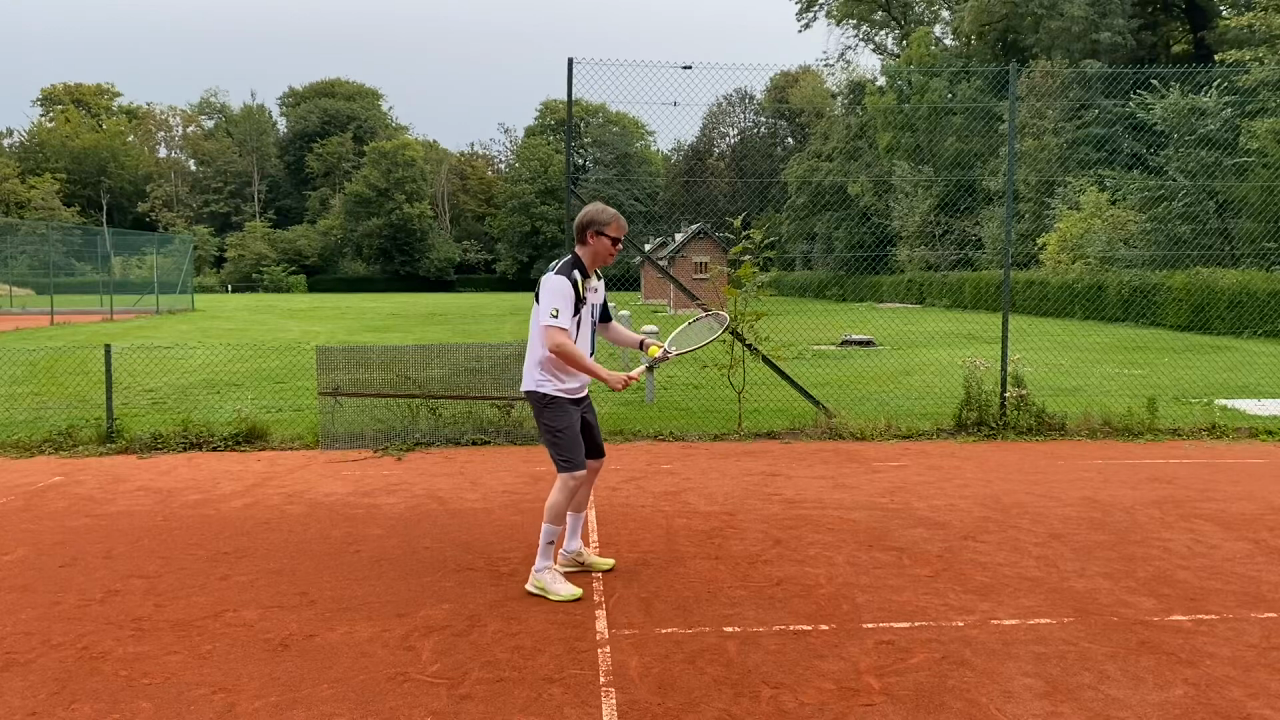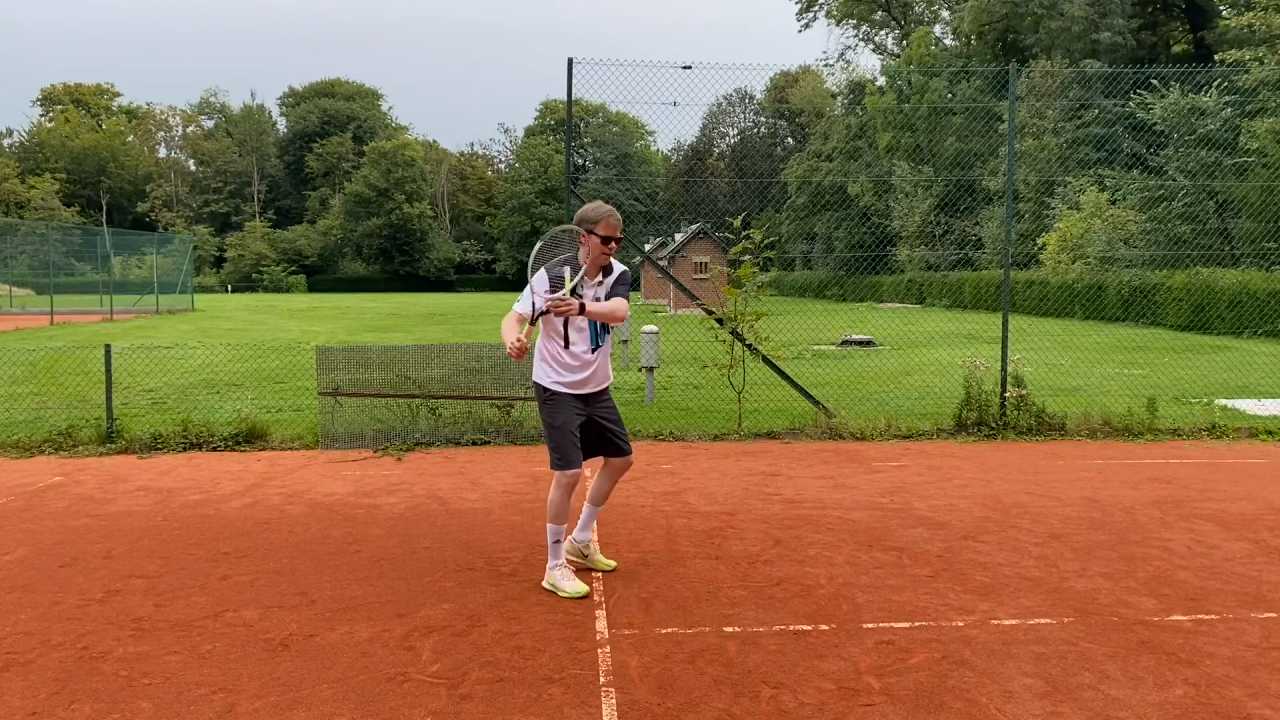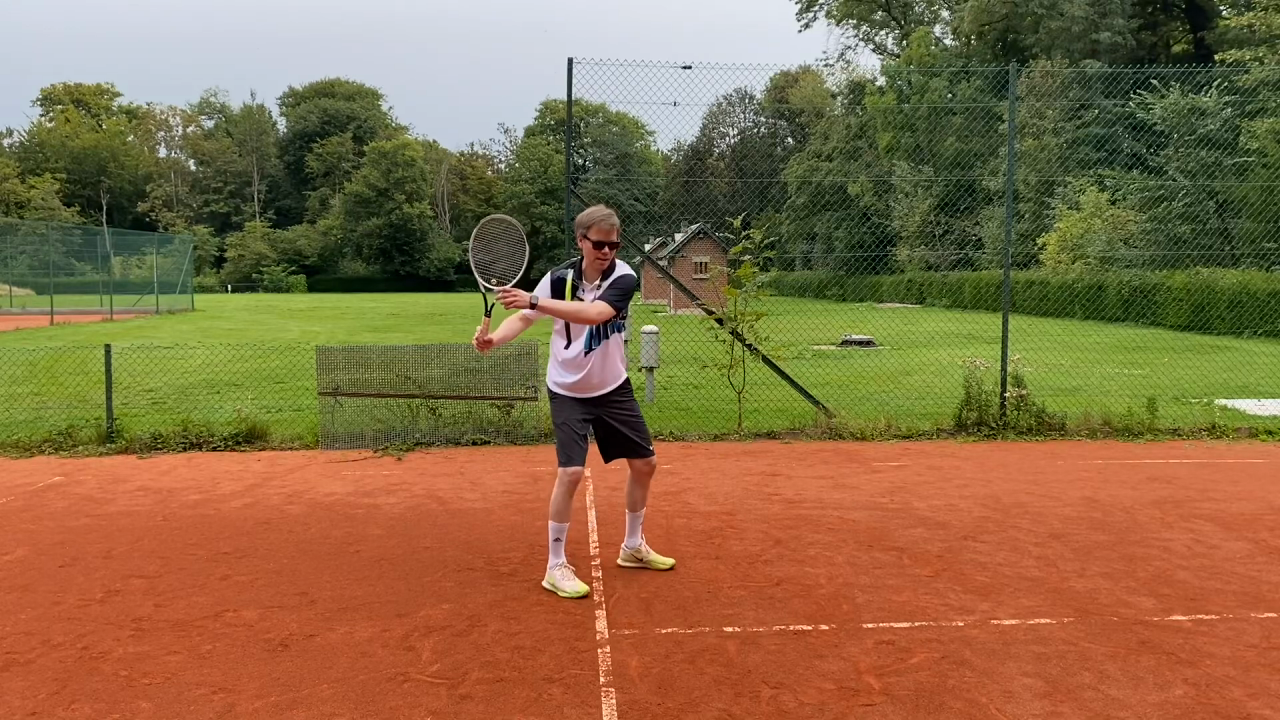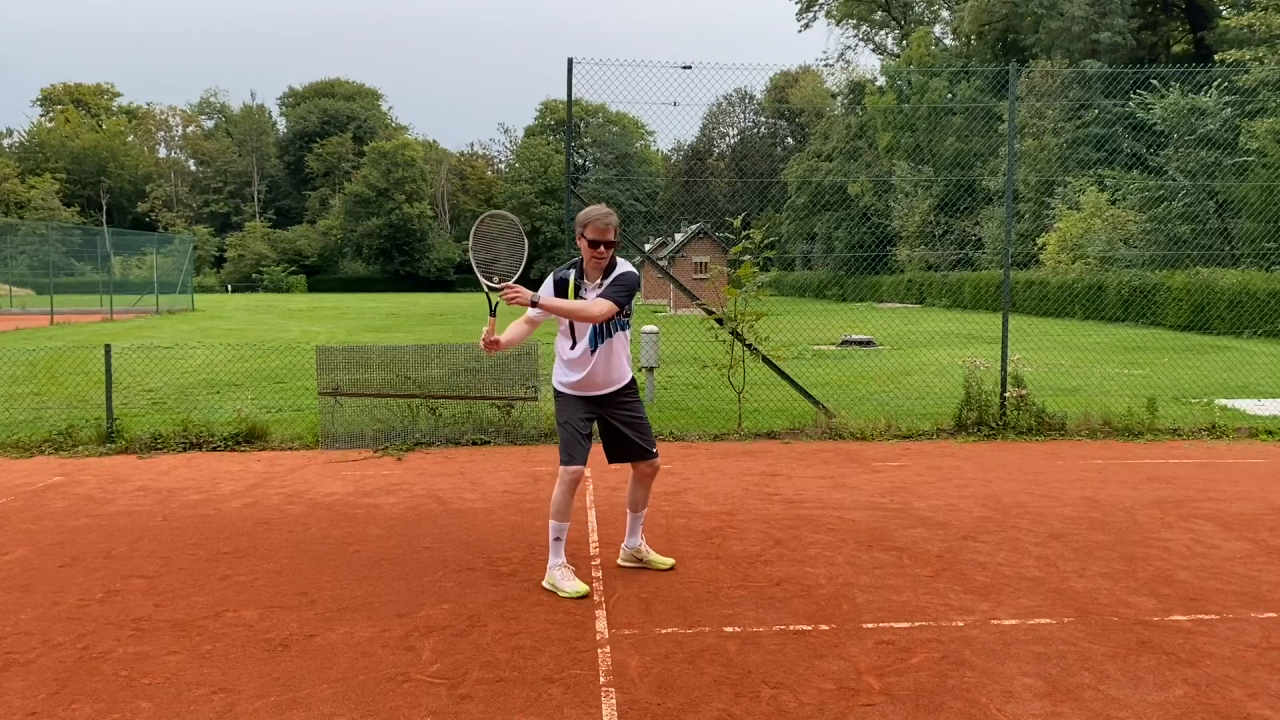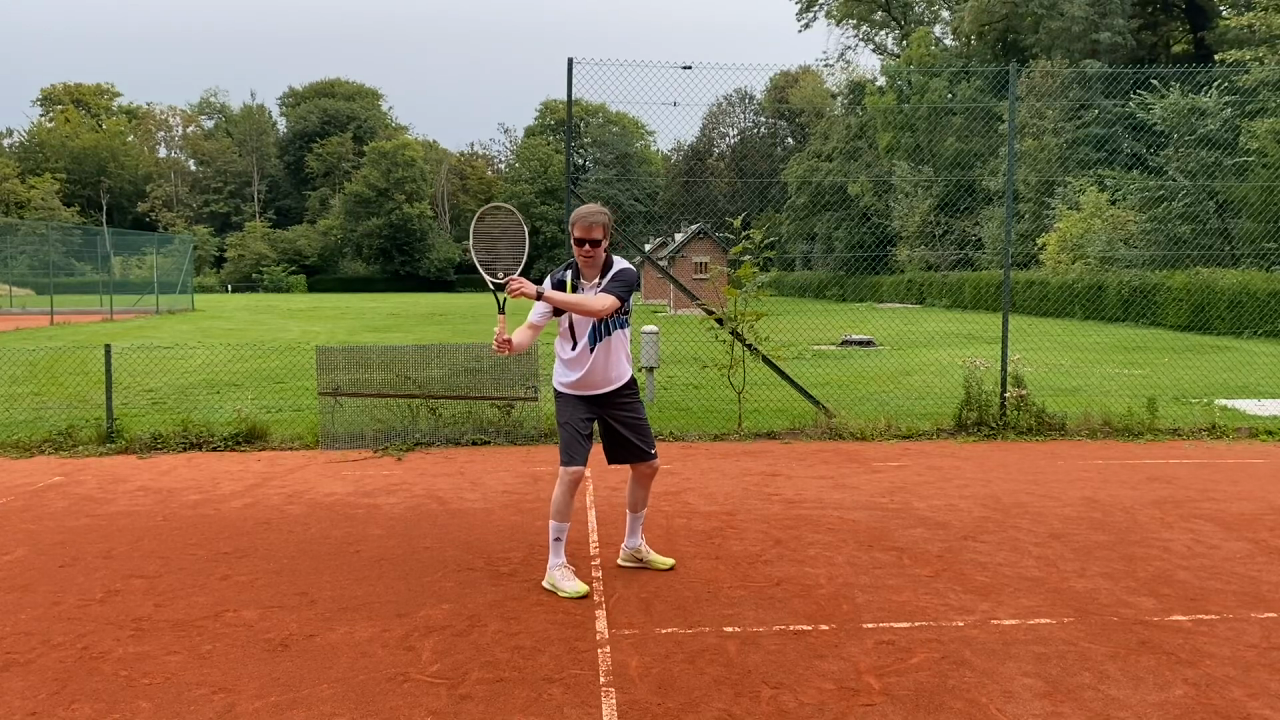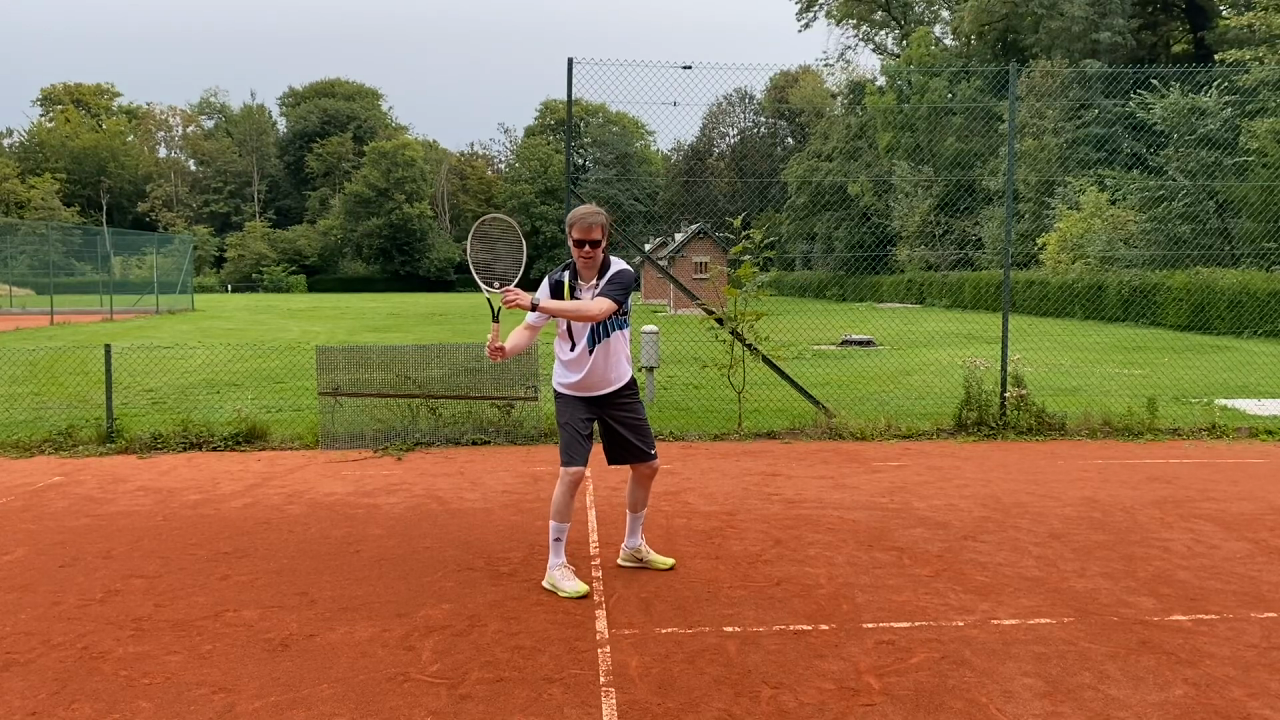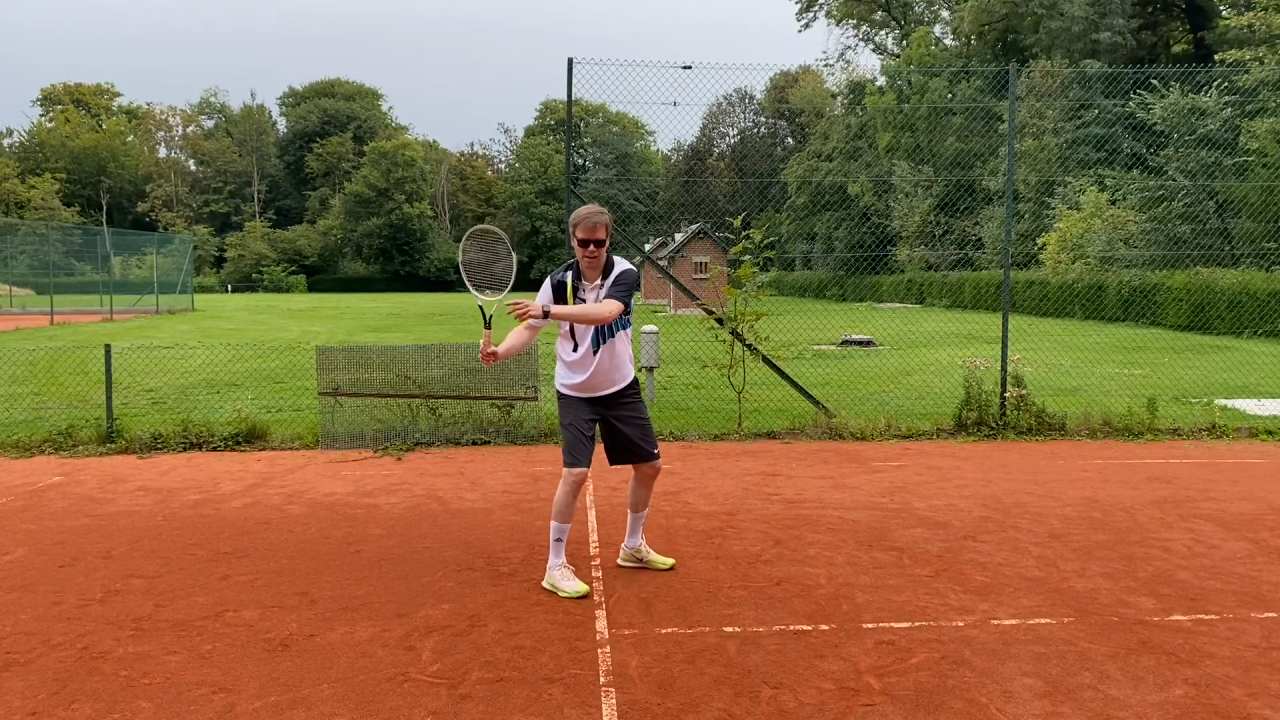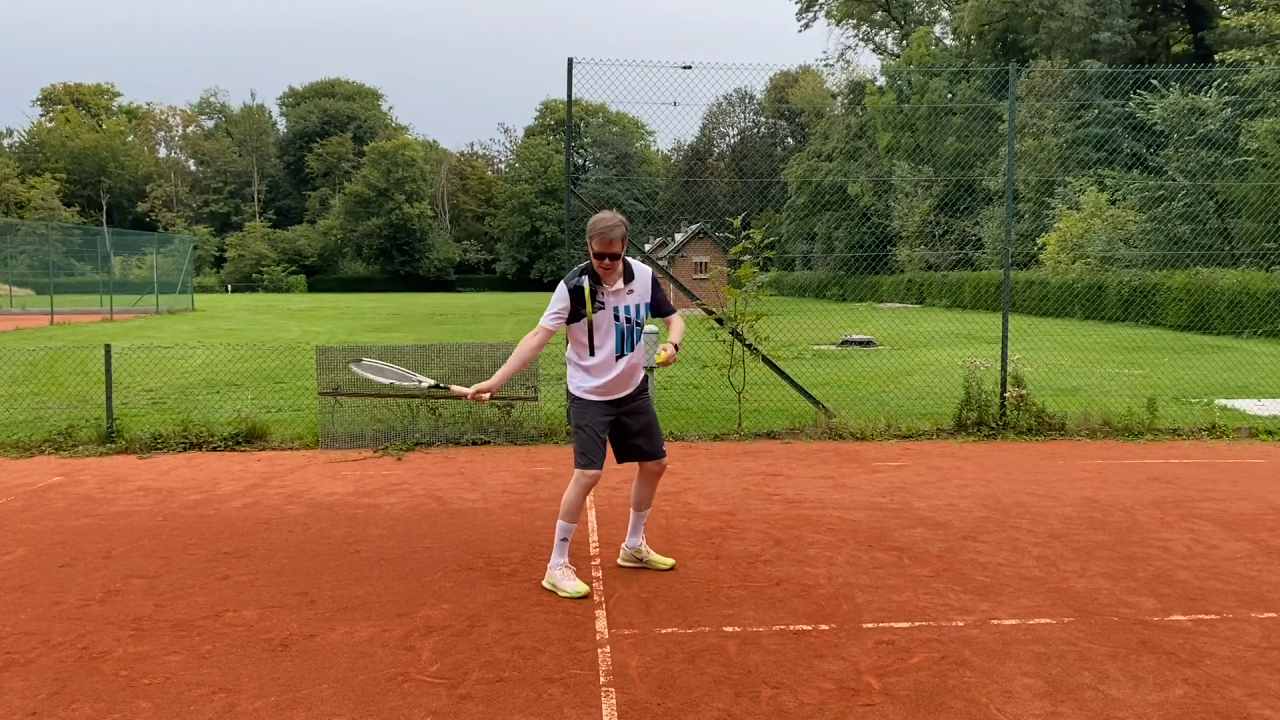
dt=0.4s
person 1, frame 1
left shoulder: (595, 279)
right shoulder: (561, 279)
left elbow: (604, 326)
right elbow: (556, 343)
left wrist: (643, 342)
right wrist: (604, 375)
left hip: (575, 390)
right hip: (550, 391)
left knee: (592, 465)
right knee: (572, 474)
left ankle: (572, 549)
right ankle: (542, 570)
person 1, frame 2
left shoulder: (618, 274)
right shoulder: (551, 275)
left elbow: (619, 312)
right elbow: (513, 318)
left wrist: (580, 308)
right wrist: (512, 342)
left hip: (597, 386)
right hip: (558, 389)
left knee: (621, 459)
right knee: (568, 474)
left ankle: (580, 540)
right ankle: (555, 567)
person 1, frame 3
left shoulder: (624, 278)
right shoulder: (559, 278)
left elbow: (593, 314)
right elbow: (523, 318)
left wrist: (535, 301)
right wrist: (493, 338)
left hip: (613, 388)
right hip: (568, 392)
left knee: (645, 464)
right knee: (571, 473)
left ankle: (633, 547)
right ankle: (556, 567)
person 1, frame 4
left shoulder: (626, 276)
right shoulder: (561, 278)
left elbow: (597, 312)
right elbow: (529, 322)
left wrist: (535, 298)
right wrist: (501, 340)
left hip: (619, 388)
right hip: (573, 391)
left knee: (648, 465)
right knee: (571, 472)
left ankle: (633, 546)
right ankle: (556, 567)
person 1, frame 5
left shoulder: (624, 273)
right shoulder: (558, 279)
left elbow: (599, 306)
right elbow: (532, 327)
left wrist: (539, 293)
right wrist: (510, 342)
left hip: (619, 388)
right hip: (573, 391)
left knee: (646, 465)
right knee: (572, 472)
left ankle: (633, 546)
right ankle: (556, 567)
person 1, frame 6
left shoulder: (622, 274)
right shoulder: (556, 280)
left elbow: (596, 311)
right elbow: (529, 328)
left wrist: (534, 302)
right wrist: (505, 347)
left hip: (619, 388)
right hip: (573, 392)
left knee: (647, 466)
right knee: (572, 473)
left ankle: (633, 546)
right ankle: (556, 567)
person 1, frame 7
left shoulder: (625, 274)
right shoulder: (558, 281)
left elbow: (605, 313)
right elbow: (528, 329)
left wrist: (546, 310)
right wrist: (500, 351)
left hip: (622, 389)
right hip: (576, 393)
left knee: (649, 466)
right knee: (575, 474)
left ankle: (633, 546)
right ankle: (556, 567)
person 1, frame 8
left shoulder: (644, 276)
right shoulder: (573, 285)
left elbow: (674, 320)
right elbow: (539, 336)
left wrist: (671, 344)
right wrist: (496, 380)
left hip: (632, 390)
right hip: (589, 394)
left knee: (654, 465)
right knee: (587, 474)
left ankle: (634, 546)
right ankle: (557, 566)
